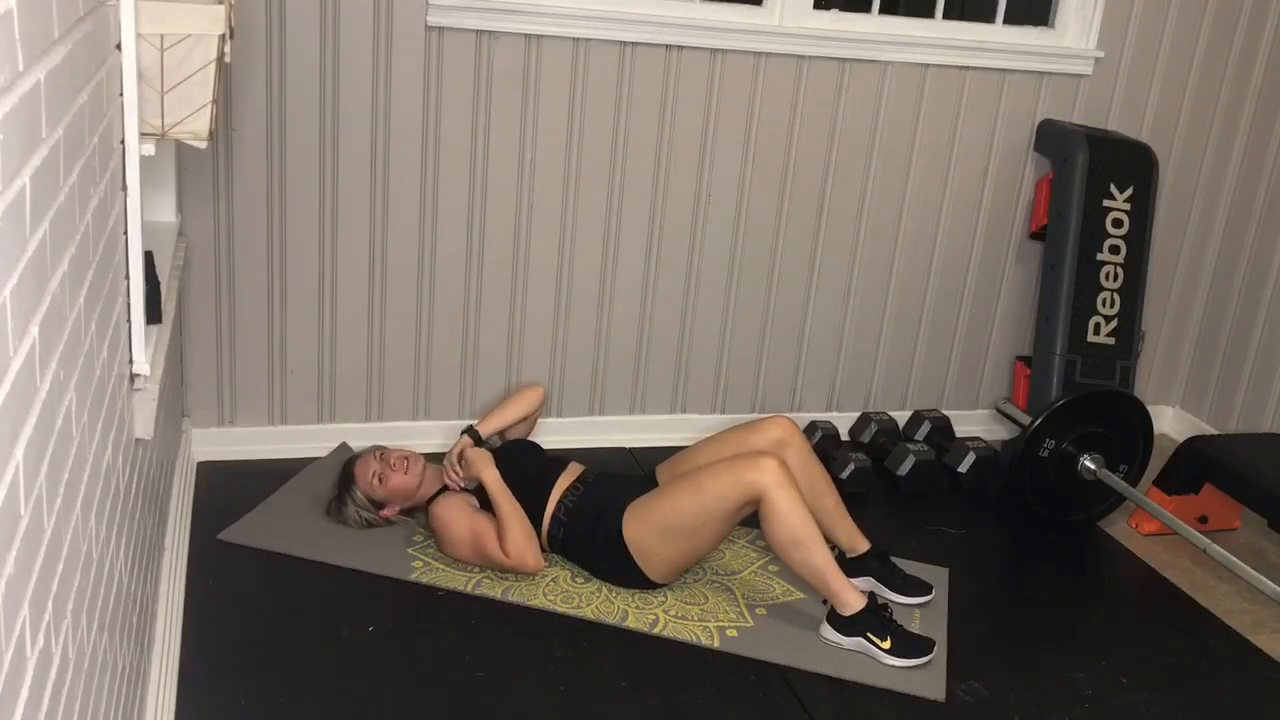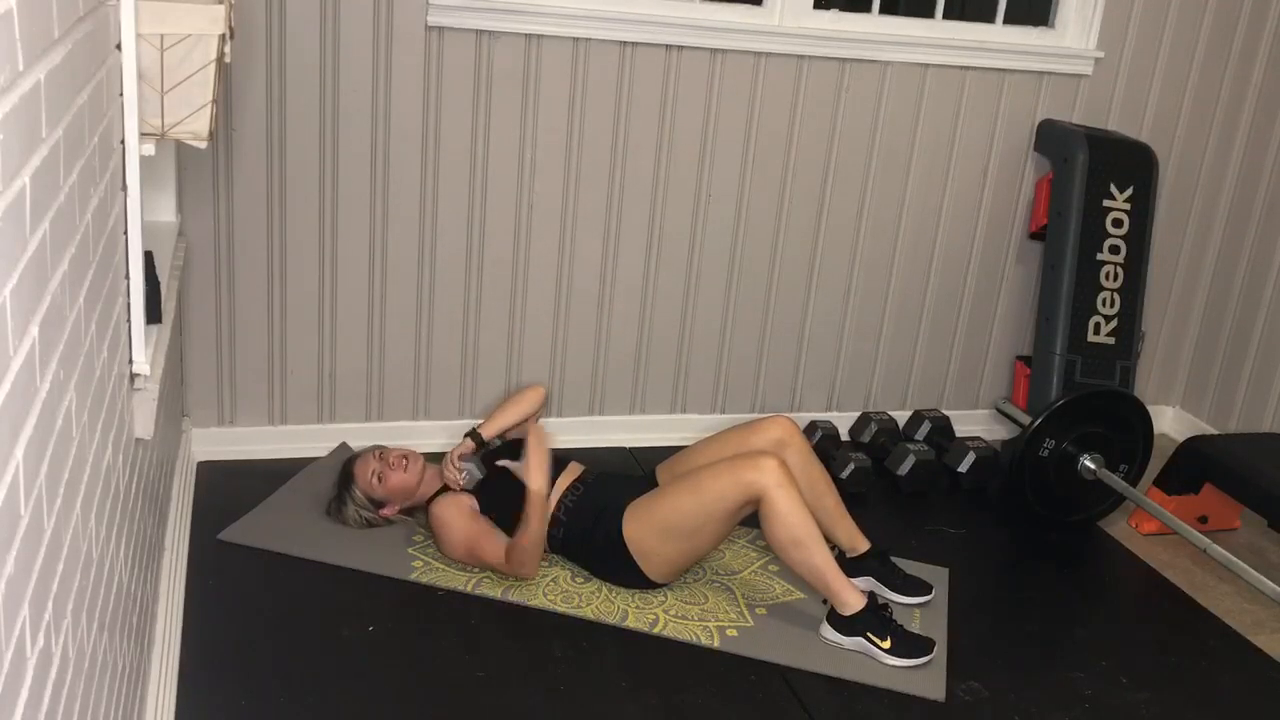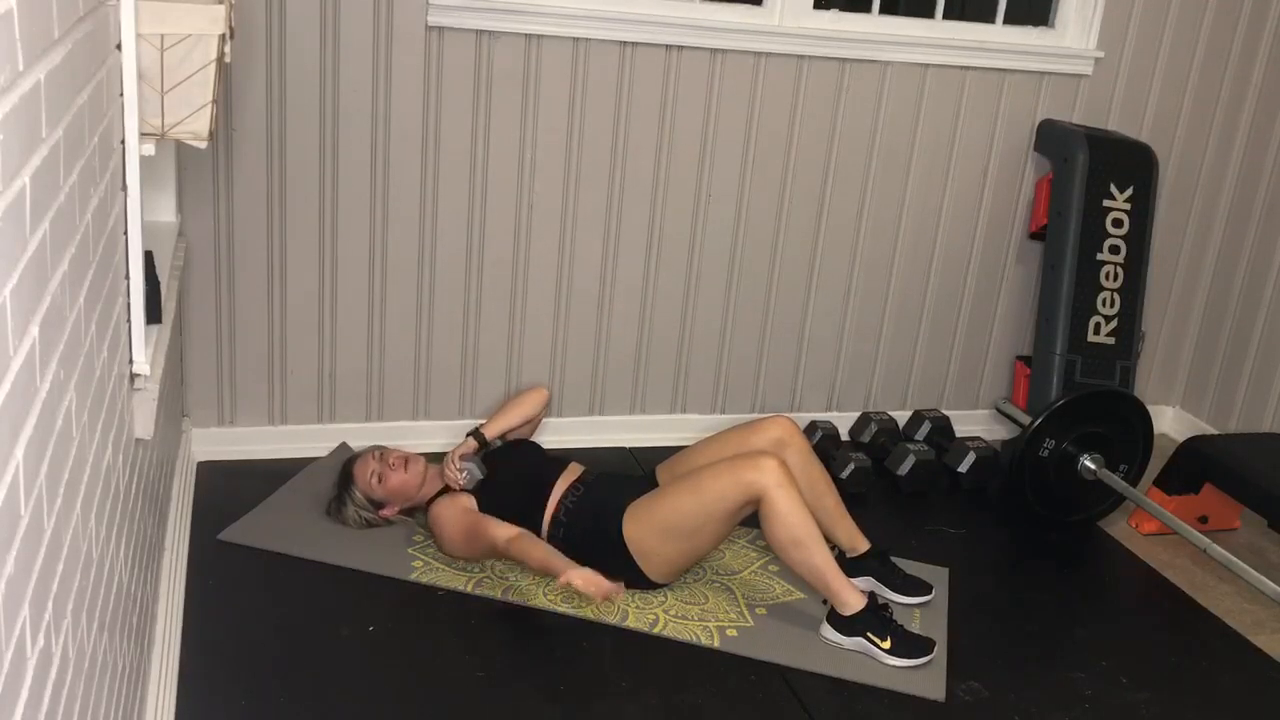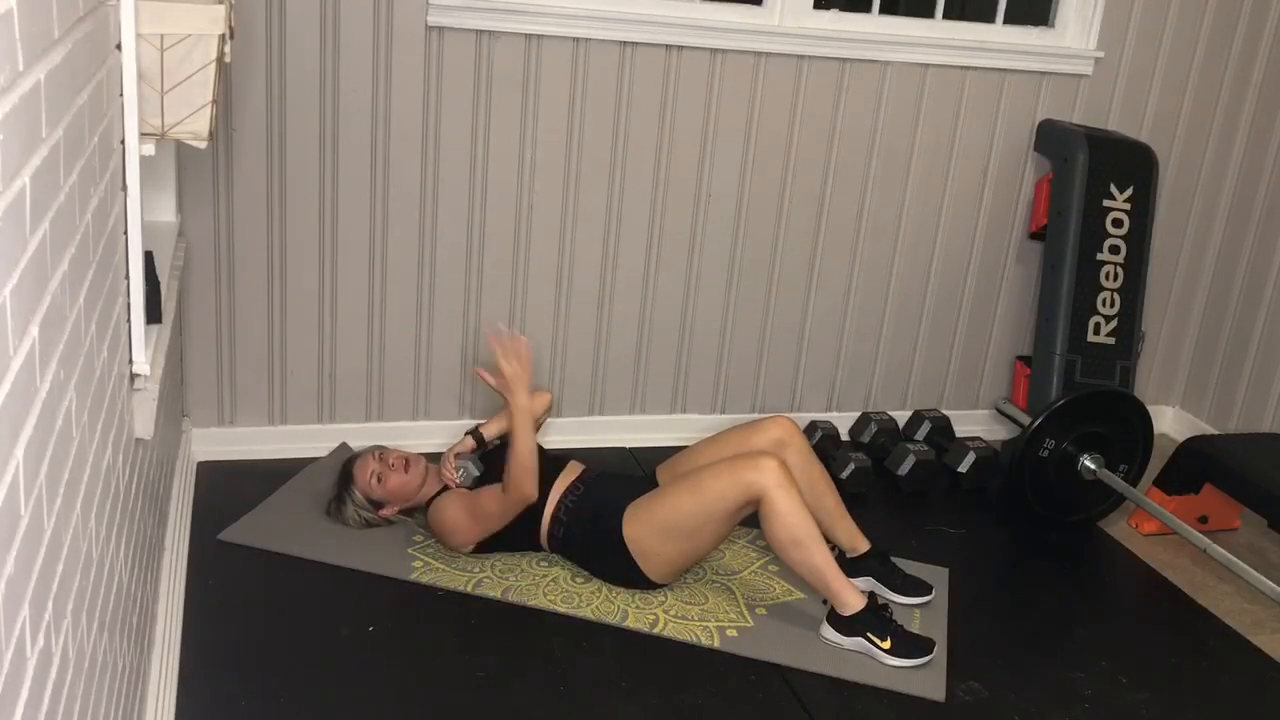
dt=0.3s
person 1, frame 1
left shoulder: (474, 455)
right shoulder: (447, 514)
left elbow: (533, 393)
right elbow: (526, 558)
left wrist: (473, 436)
right wrist: (488, 476)
left hip: (637, 489)
right hip: (620, 541)
left knee: (780, 431)
right knee: (764, 472)
left ankle: (861, 560)
right ankle: (852, 616)
person 1, frame 2
left shoulder: (473, 461)
right shoulder: (446, 514)
left elbow: (536, 394)
right elbow: (520, 562)
left wrist: (473, 440)
right wrist: (536, 487)
left hip: (638, 488)
right hip: (620, 541)
left knee: (779, 431)
right knee: (764, 473)
left ankle: (859, 559)
right ankle: (851, 615)
person 1, frame 3
left shoulder: (476, 460)
right shoulder: (446, 514)
left elbow: (538, 395)
right elbow: (506, 538)
left wrist: (474, 438)
right wrist: (566, 569)
left hip: (637, 489)
right hip: (618, 539)
left knee: (779, 432)
right knee: (764, 473)
left ankle: (860, 559)
right ankle: (852, 615)
person 1, frame 4
left shoulder: (467, 467)
right shoulder: (449, 514)
left elbow: (542, 402)
right elbow: (522, 492)
left wrist: (473, 440)
right wrist: (513, 390)
left hip: (637, 490)
right hip: (618, 542)
left knee: (780, 431)
right knee: (764, 474)
left ankle: (860, 558)
right ankle: (851, 614)
